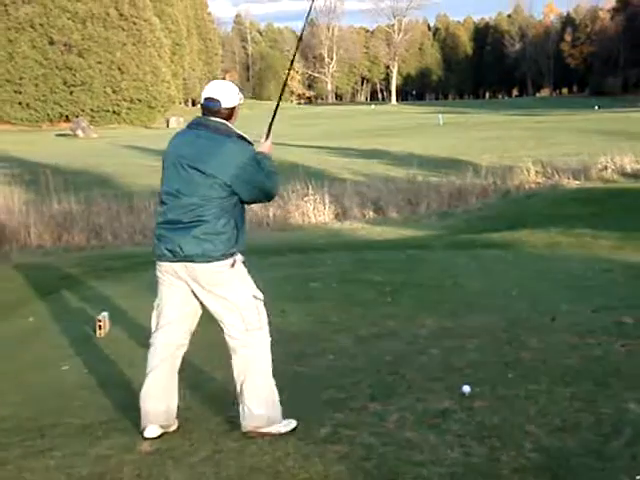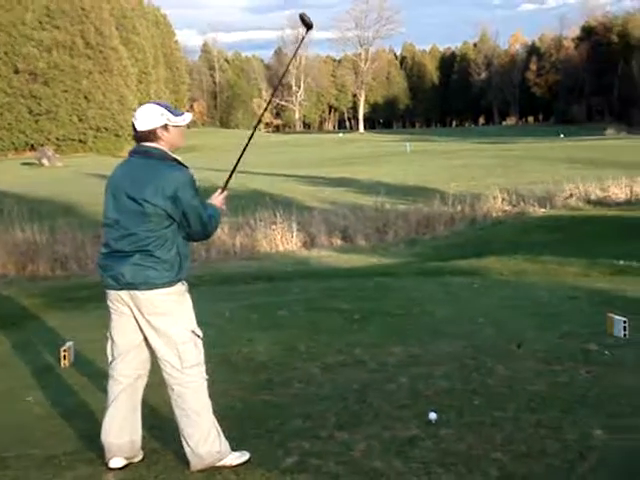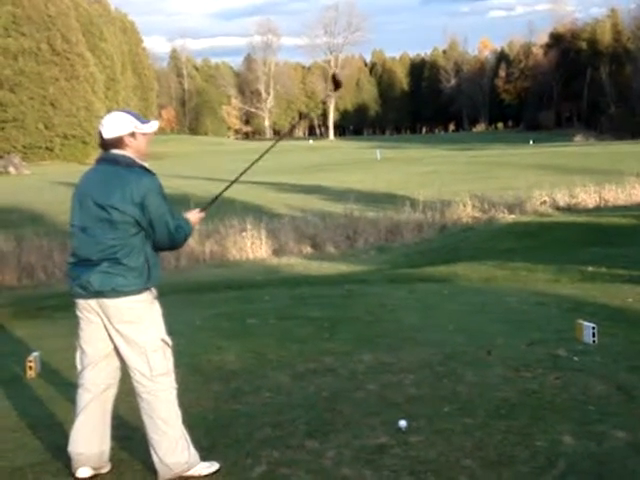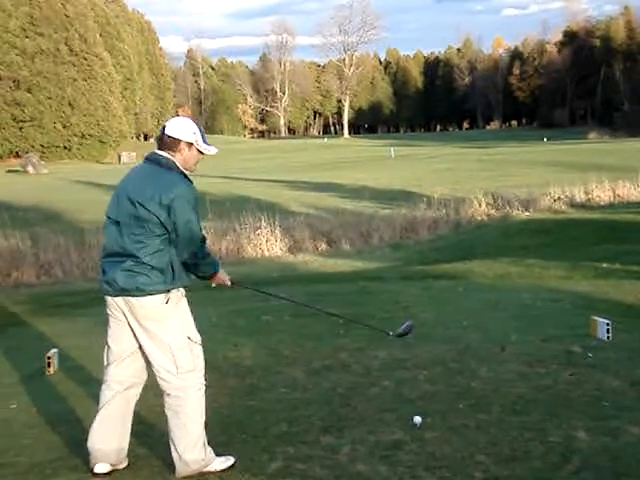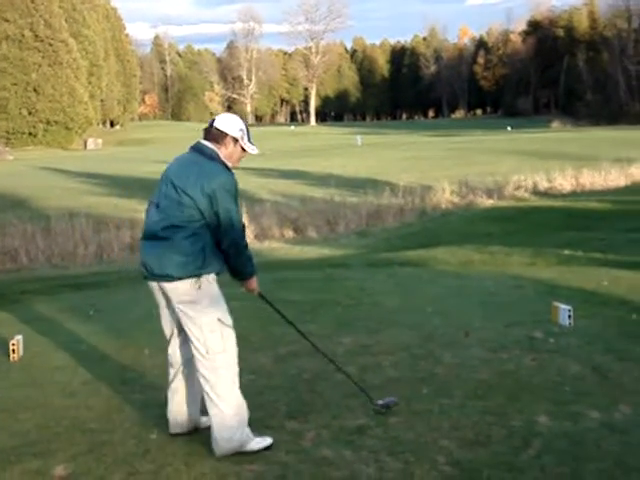
dt=1s
person 1, frame 1
left shoulder: (179, 141)
right shoulder: (239, 151)
right elbow: (265, 191)
right wrist: (263, 158)
left hip: (171, 255)
right hip: (215, 258)
left knee: (167, 336)
right knee: (249, 333)
left ankle: (155, 418)
right ankle: (260, 415)
person 1, frame 2
left shoulder: (121, 172)
right shoulder: (174, 175)
right elbow: (200, 228)
left wrist: (201, 206)
right wrist: (214, 208)
left hip: (118, 283)
right hip: (159, 286)
left knee: (124, 367)
right knee: (185, 368)
left ankle: (119, 447)
right ankle: (207, 451)
person 1, frame 3
left shoulder: (87, 181)
right shoulder: (142, 182)
right elbow: (168, 237)
left wrist: (176, 222)
right wrist: (187, 223)
left hip: (87, 291)
right hip: (127, 293)
left knee: (94, 376)
right knee: (155, 377)
person 1, frame 4
left shoulder: (132, 178)
right shoulder: (176, 187)
right elbow: (191, 247)
right wrist: (214, 272)
left hip: (118, 289)
right hip: (156, 293)
left knee: (121, 373)
right knee: (185, 374)
person 1, frame 5
left shoulder: (178, 165)
right shoulder: (218, 177)
right elbow: (231, 235)
right wrist: (247, 274)
left hip: (158, 270)
right hip: (190, 275)
left knee: (182, 347)
right knee: (217, 353)
left ankle: (182, 417)
right ankle: (230, 435)
